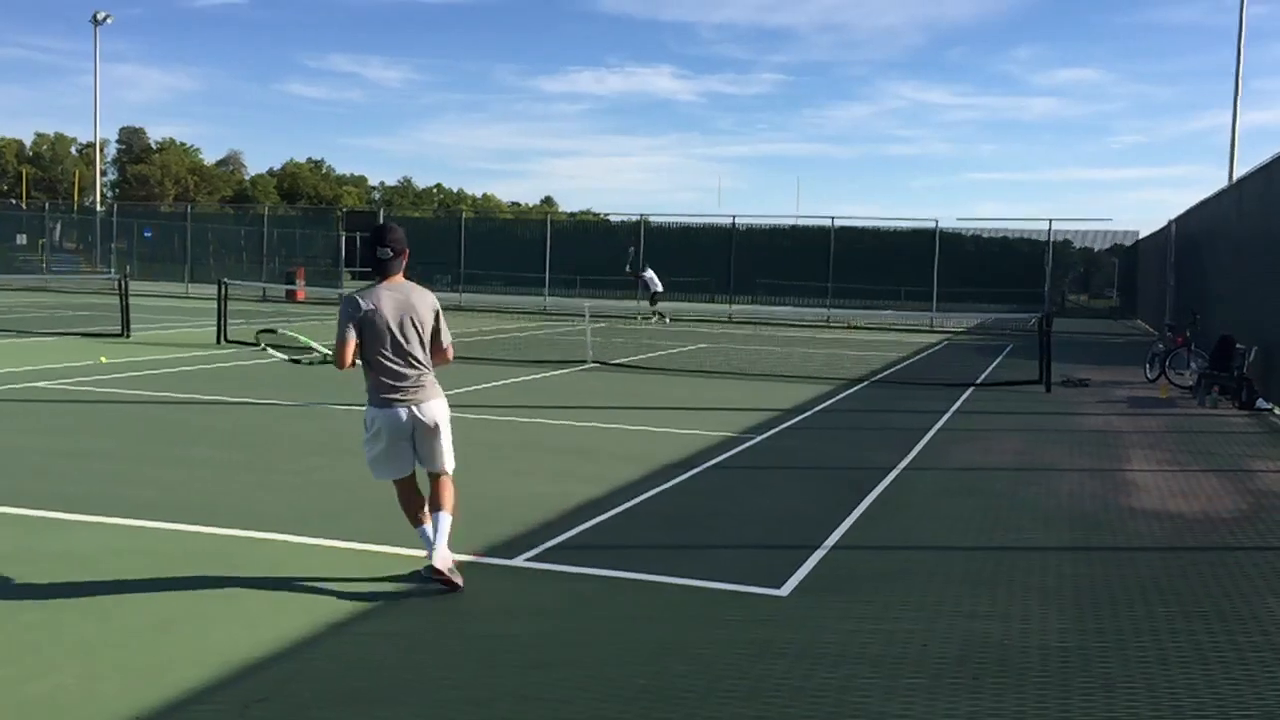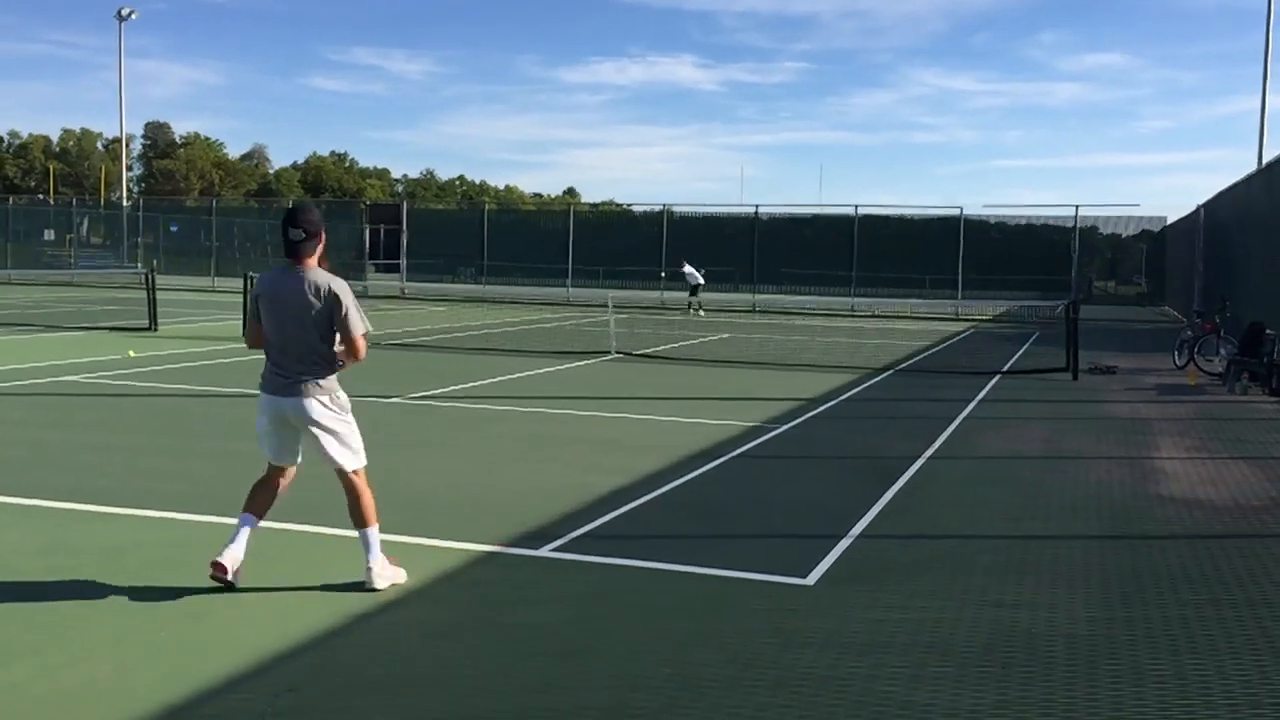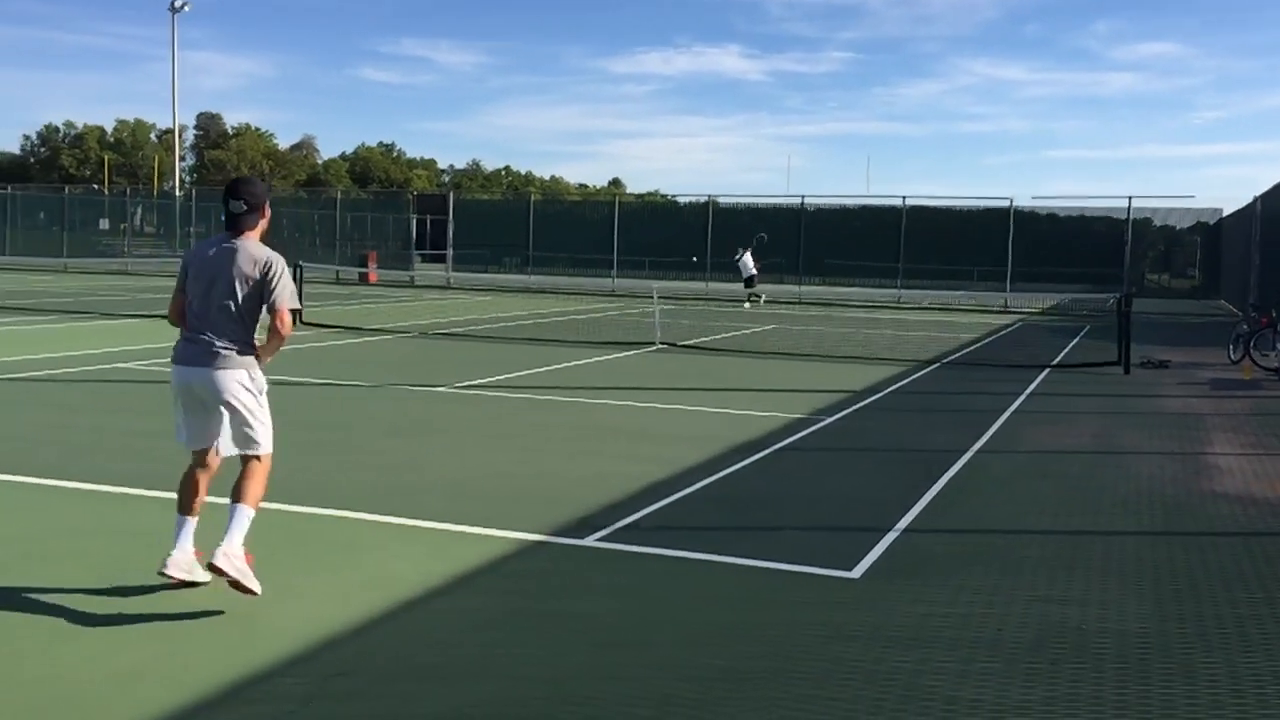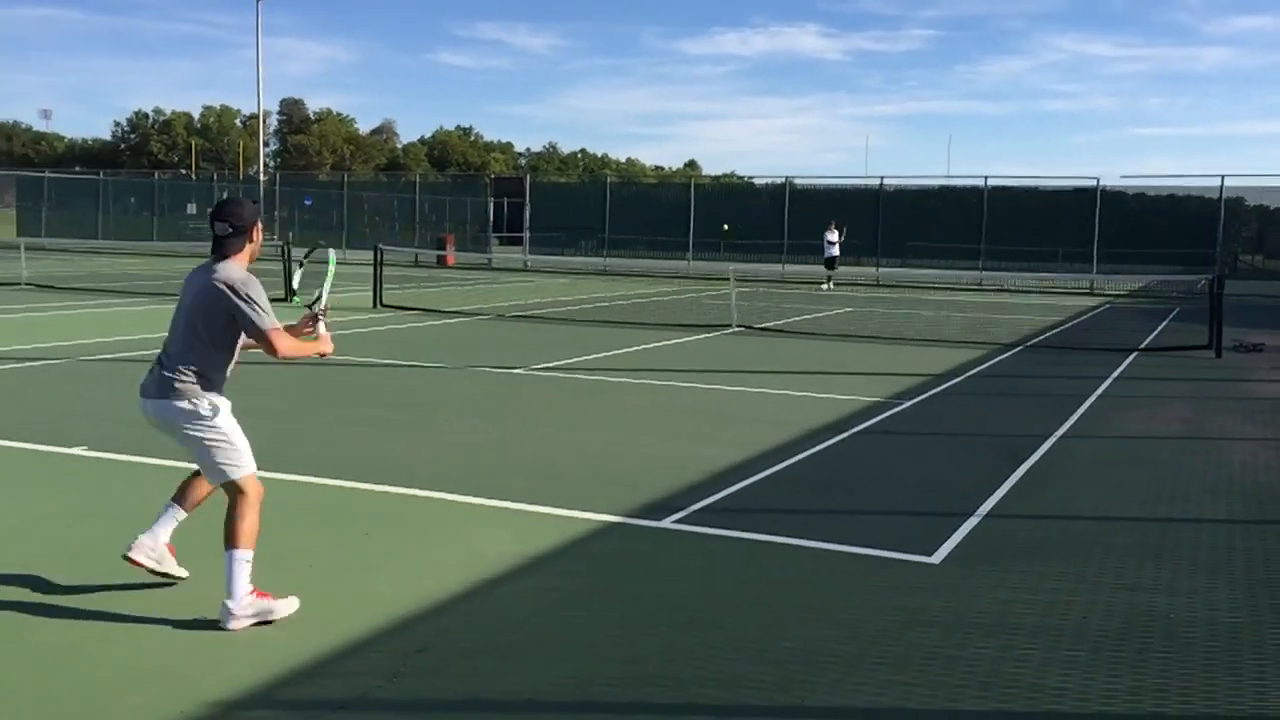
dt=0.4s
person 1, frame 1
left shoulder: (361, 301)
right shoulder: (427, 298)
left elbow: (343, 361)
right elbow: (445, 356)
left wrist: (364, 356)
left hip: (386, 407)
right hip: (429, 401)
left knee: (404, 483)
right knee: (441, 478)
left ankle: (438, 554)
right ankle: (440, 556)
person 1, frame 2
left shoulder: (264, 283)
right shoulder: (333, 287)
left elbow: (253, 339)
right elbow: (359, 351)
left hip: (273, 395)
right hip: (317, 396)
left knee: (278, 471)
right knee: (354, 475)
left ankle: (232, 553)
right ankle: (377, 566)
person 1, frame 3
left shoulder: (196, 254)
right shoulder: (269, 261)
left elbow: (176, 314)
right elbow: (282, 326)
right wrist: (264, 354)
left hip: (186, 367)
right hip: (232, 371)
left knee: (202, 460)
right knee: (258, 460)
left ankle: (179, 555)
right ankle: (230, 549)
person 1, frame 4
left shoulder: (201, 276)
right shoulder: (240, 282)
right elbow: (277, 345)
left wrist: (295, 329)
right wrist: (316, 346)
left hip: (159, 395)
right hip: (189, 399)
left knee: (216, 467)
right knee: (246, 490)
left ankle: (153, 541)
right ankle: (240, 600)
